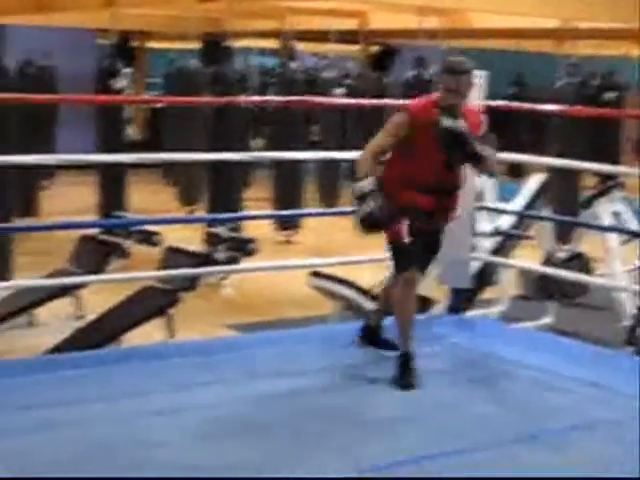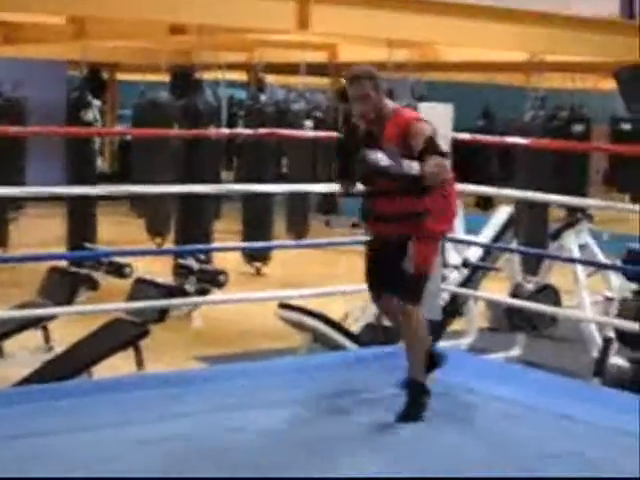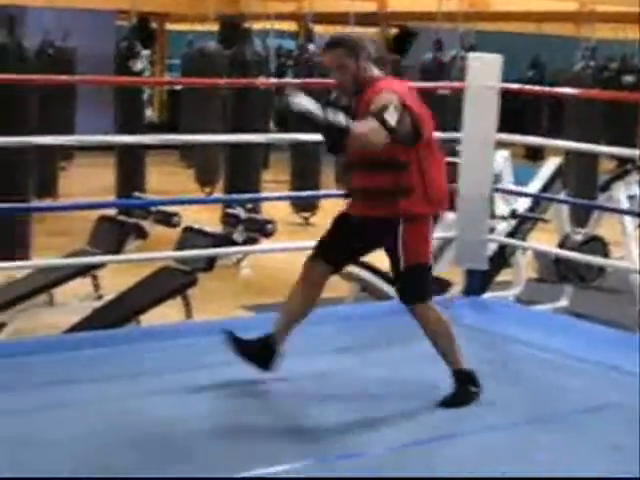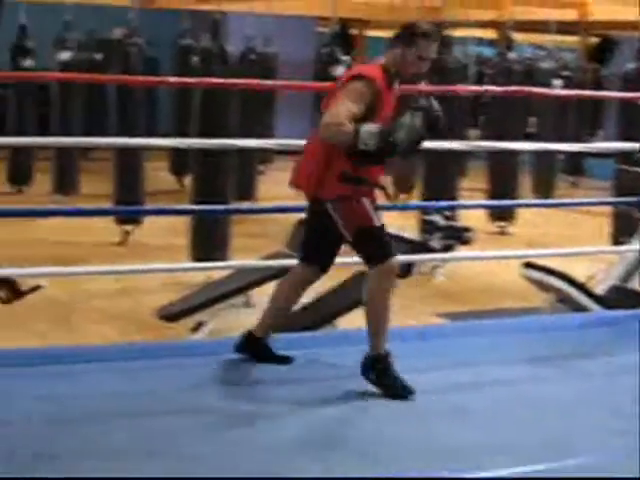
dt=0.7s
person 1, frame 1
left shoulder: (474, 120)
right shoulder: (414, 116)
left elbow: (490, 165)
right elbow: (370, 154)
left wrist: (470, 147)
right wrist: (367, 195)
left hip: (436, 213)
right hip: (402, 207)
left knee: (406, 274)
right knee: (408, 271)
left ankle: (371, 327)
right ankle: (405, 358)
person 1, frame 2
left shoulder: (413, 126)
right shoulder: (364, 129)
left elbow: (442, 173)
right elbow: (347, 179)
left wrist: (395, 167)
right wrist: (350, 166)
left hip: (421, 226)
right hip: (386, 226)
left knee: (409, 301)
right knee: (383, 295)
left ankle: (419, 388)
right ankle: (427, 354)
person 1, frame 3
left shoulder: (387, 97)
right shoulder: (369, 94)
left elbow: (377, 139)
right elbow: (347, 143)
left wrist: (326, 117)
right wrist: (330, 125)
left hip: (407, 210)
right hip: (370, 206)
left knee: (416, 300)
right knee: (316, 267)
left ankle: (465, 377)
right ankle: (268, 348)
person 1, frame 4
left shoulder: (388, 85)
right shoulder: (366, 83)
left elbow: (382, 150)
right elbow: (330, 129)
left wrist: (417, 123)
right wrist: (385, 136)
left hip: (337, 187)
right hip: (335, 185)
left knee: (310, 268)
right knee: (383, 264)
left ankle: (256, 340)
right ankle: (378, 360)
